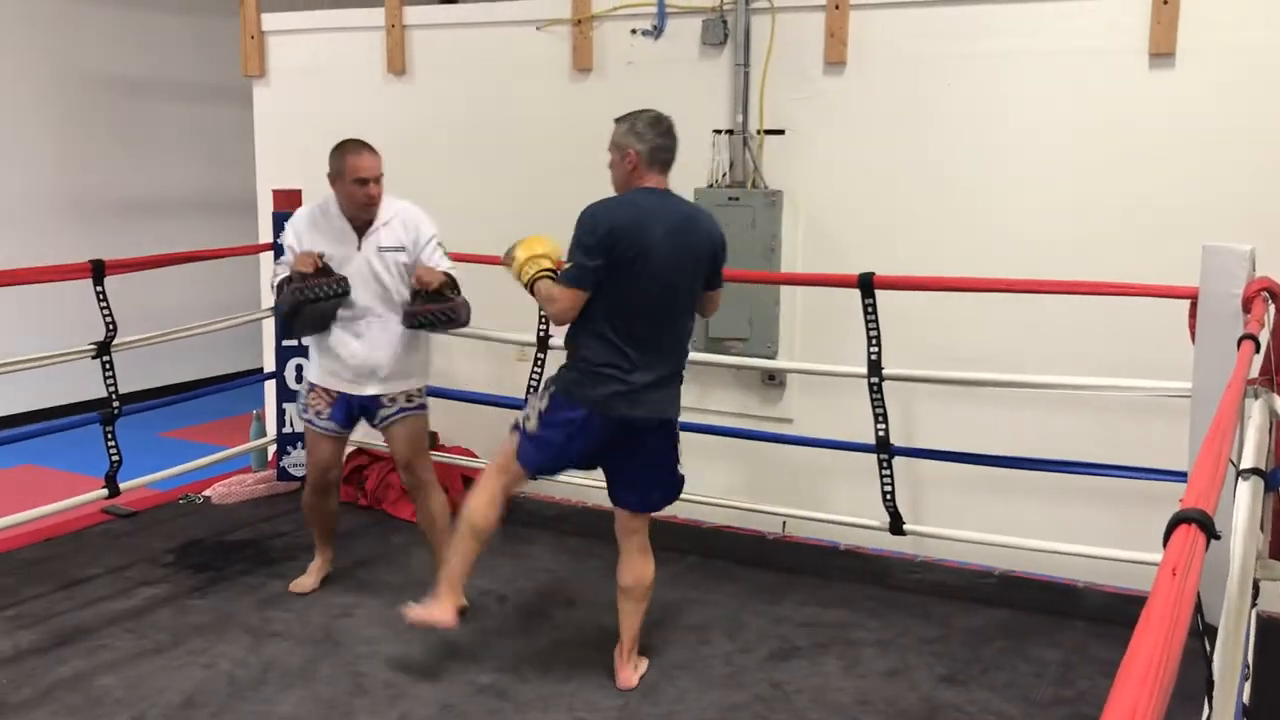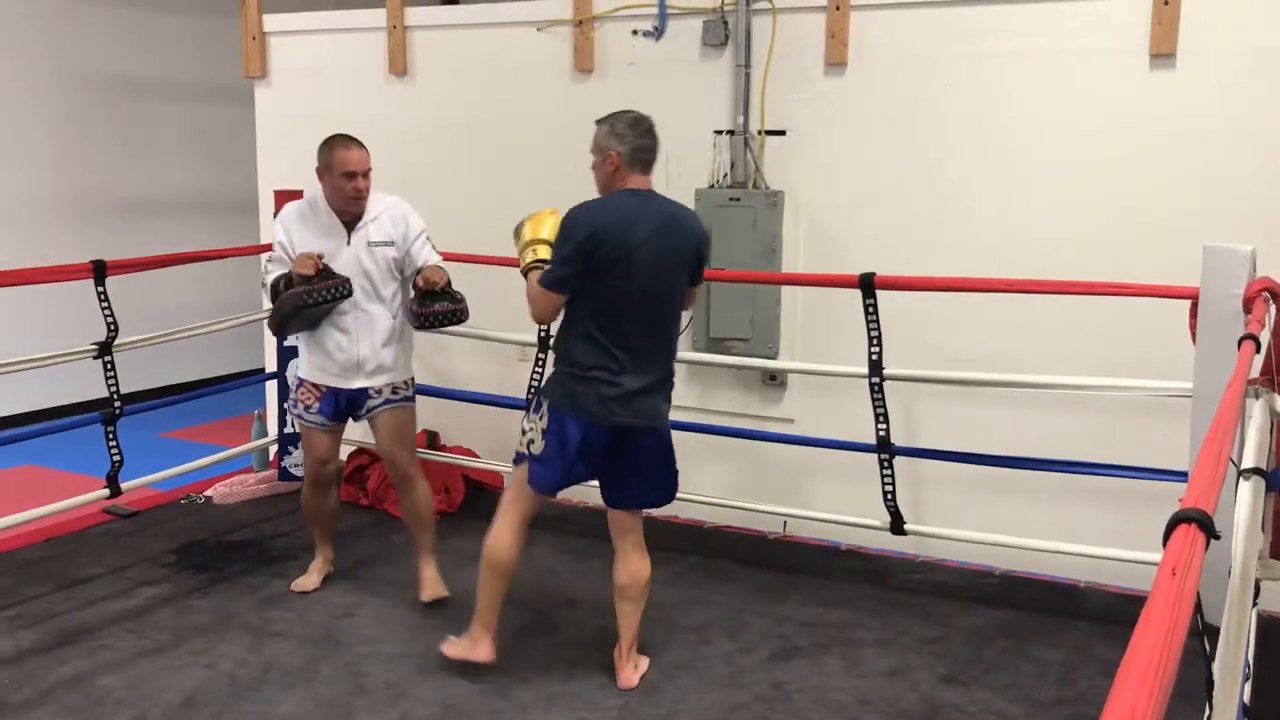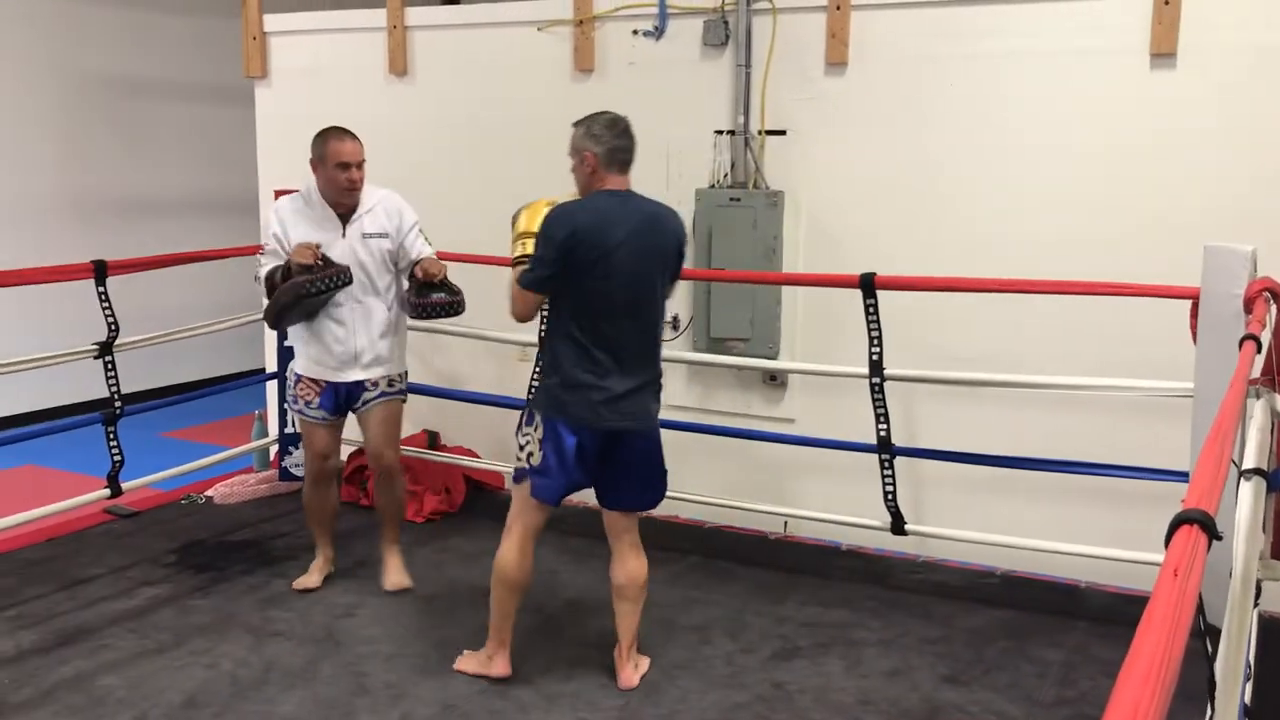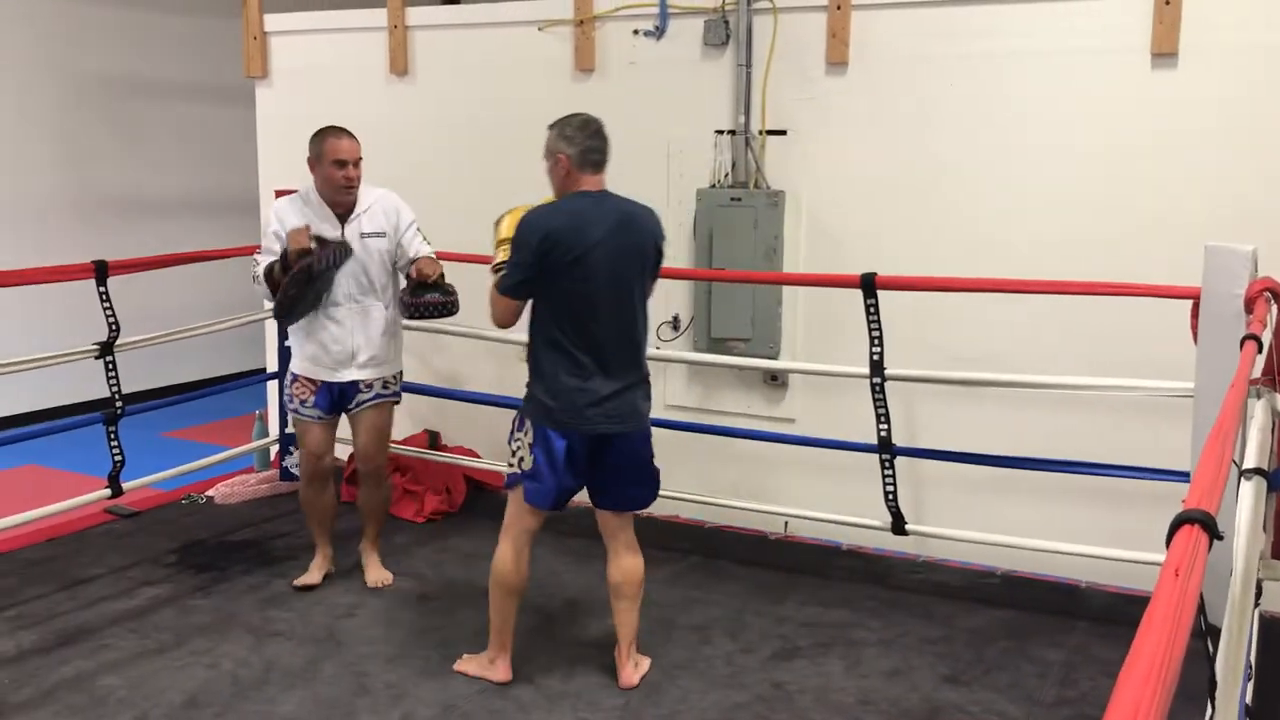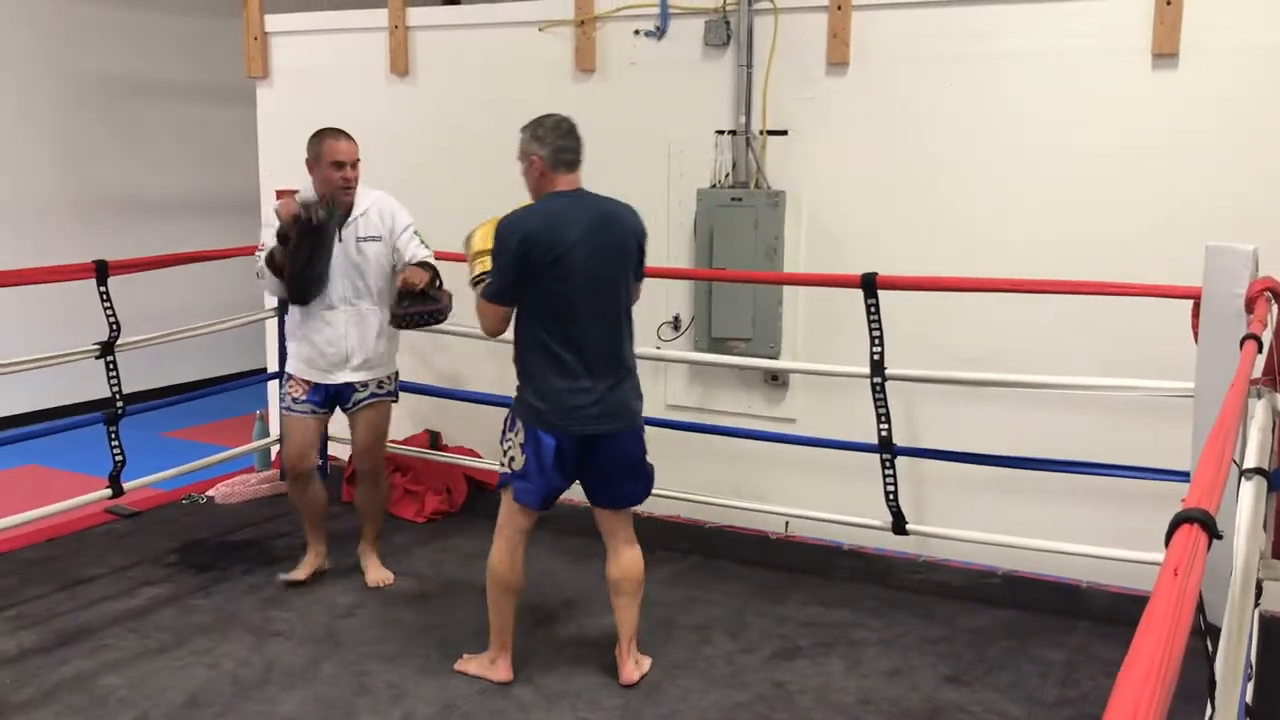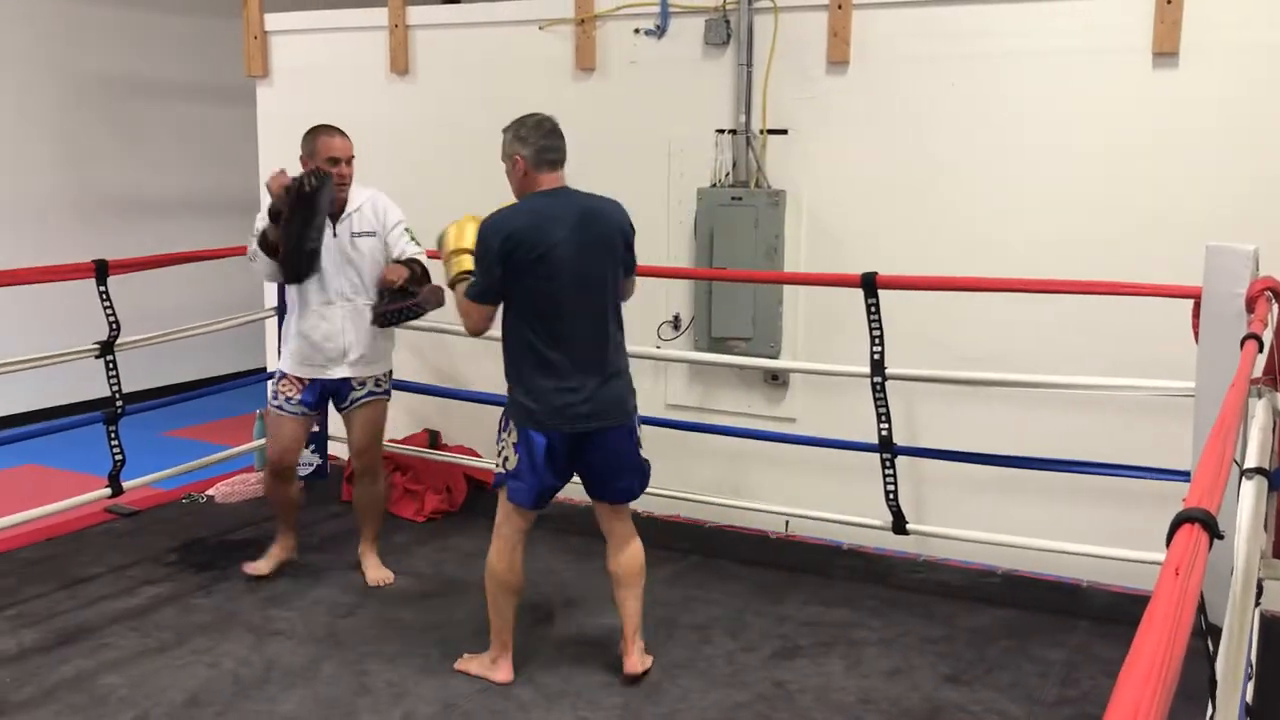
dt=0.1s
person 1, frame 1
left shoulder: (605, 218)
right shoulder: (706, 228)
left elbow: (562, 308)
right elbow: (707, 305)
left wrist: (536, 273)
left hip: (586, 395)
right hip: (653, 408)
left knee: (497, 476)
right knee: (634, 535)
left ankle: (446, 600)
right ankle: (628, 660)
person 1, frame 2
left shoulder: (586, 220)
right shoulder: (689, 226)
left elbow: (542, 309)
left wrist: (538, 255)
left hip: (578, 400)
right hip: (646, 407)
left knee: (515, 509)
right knee: (628, 534)
left ankle: (481, 638)
right ankle: (627, 660)
person 1, frame 3
left shoulder: (567, 221)
right shoulder: (668, 225)
left elbow: (522, 308)
left wrist: (527, 247)
left hip: (569, 406)
right hip: (635, 409)
left knee: (522, 524)
right knee: (624, 535)
left ankle: (495, 653)
right ankle: (627, 661)
person 1, frame 4
left shoulder: (540, 224)
right shoulder: (645, 223)
left elbow: (503, 314)
left wrist: (508, 253)
left hip: (558, 410)
right hip: (625, 409)
left knee: (518, 528)
right knee: (620, 536)
left ankle: (497, 657)
right ankle: (628, 660)
person 1, frame 5
left shoulder: (518, 227)
right shoulder: (626, 221)
left elbow: (492, 322)
left wrist: (482, 264)
left hip: (547, 410)
right hip: (616, 407)
left knee: (512, 528)
right knee: (619, 533)
left ankle: (497, 657)
right ankle: (628, 658)
person 1, frame 6
left shoulder: (501, 228)
right shoulder: (612, 216)
left elbow: (475, 320)
left wrist: (460, 261)
left hip: (540, 410)
right hip: (610, 403)
left knee: (510, 529)
right knee: (618, 525)
left ankle: (499, 657)
right ankle: (633, 648)
person 2, frame 1
left shoulder: (408, 219)
right shoulder: (306, 223)
left elbow: (446, 276)
left wrist: (436, 279)
right wrist: (297, 276)
left hip: (396, 378)
right hip: (331, 377)
left knee: (419, 472)
right knee: (320, 476)
right ankle: (322, 557)
person 2, frame 2
left shoulder: (397, 214)
right shoulder: (294, 219)
left elbow: (425, 266)
right elbow: (275, 289)
left wrist: (433, 275)
right wrist: (293, 276)
left hip: (385, 370)
right hip: (320, 371)
left knee: (403, 466)
right knee: (319, 471)
left ankle: (426, 562)
right ankle: (323, 556)
person 2, frame 3
left shoulder: (390, 208)
right shoulder: (288, 213)
left elbow: (418, 259)
right elbow: (269, 281)
left wrist: (429, 267)
right wrist: (289, 267)
left hip: (380, 363)
right hip: (318, 366)
left knee: (385, 462)
right knee: (320, 466)
left ankle: (391, 549)
right ankle: (323, 555)
person 2, frame 4
left shoulder: (388, 206)
right shoulder: (289, 213)
left elbow: (420, 255)
right elbow: (267, 285)
left wrist: (427, 266)
right wrist: (288, 258)
left hip: (375, 364)
right hip: (314, 365)
left knee: (371, 465)
right knee: (314, 466)
left ankle: (370, 548)
right ankle: (323, 554)
person 2, frame 5
left shoulder: (385, 210)
right shoulder: (289, 215)
left elbow: (417, 257)
right elbow: (273, 283)
left wrist: (419, 272)
right wrist: (286, 239)
left hip: (369, 365)
right hip: (309, 365)
left knee: (369, 465)
right knee: (297, 464)
left ankle: (369, 549)
right ankle: (316, 550)
person 2, frame 6
left shoulder: (377, 207)
right shoulder: (286, 209)
left elbow: (412, 257)
right elbow: (268, 267)
left wrist: (405, 269)
right wrist: (277, 211)
left hip: (364, 362)
right hip: (301, 361)
left knee: (367, 462)
right knee: (279, 460)
left ankle: (369, 549)
right ankle: (283, 541)
